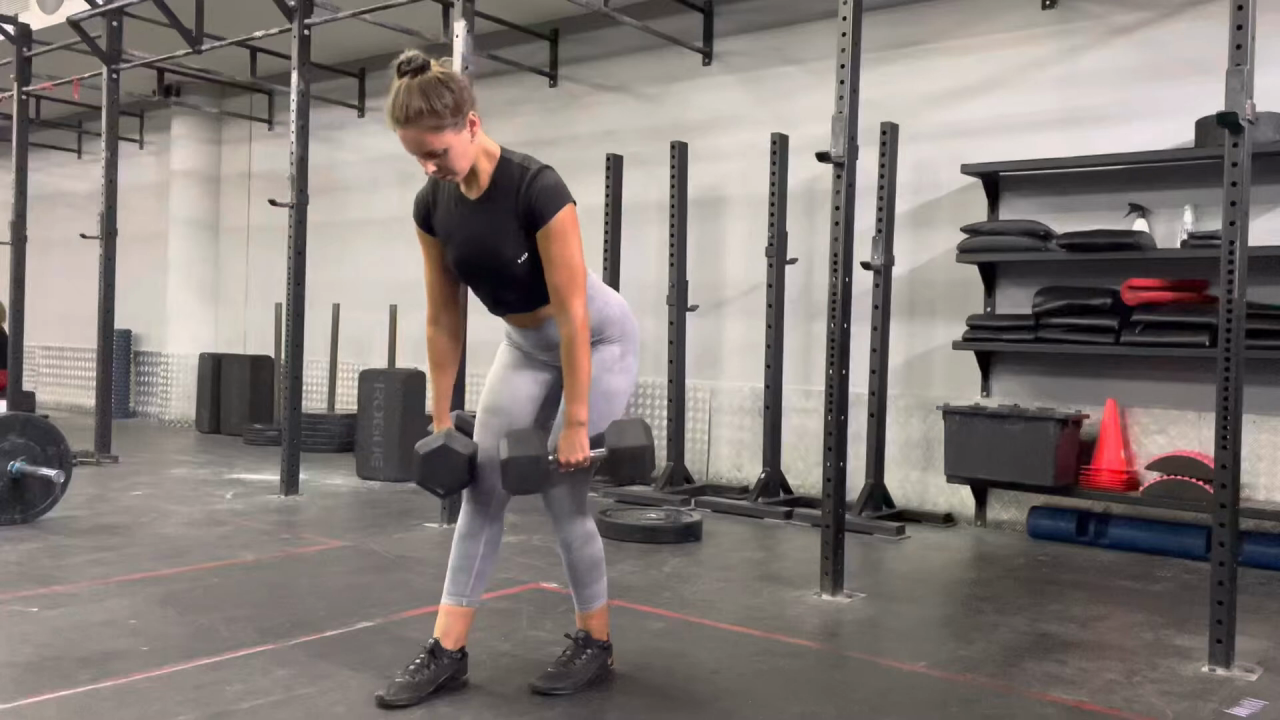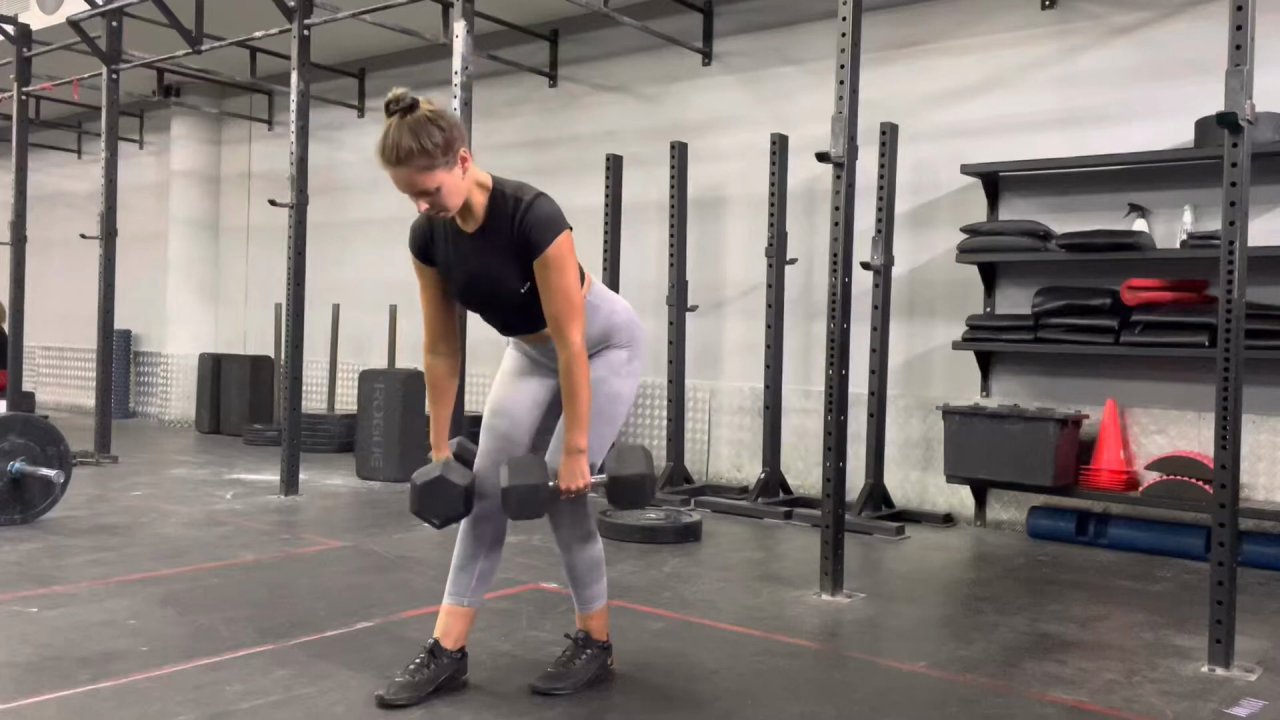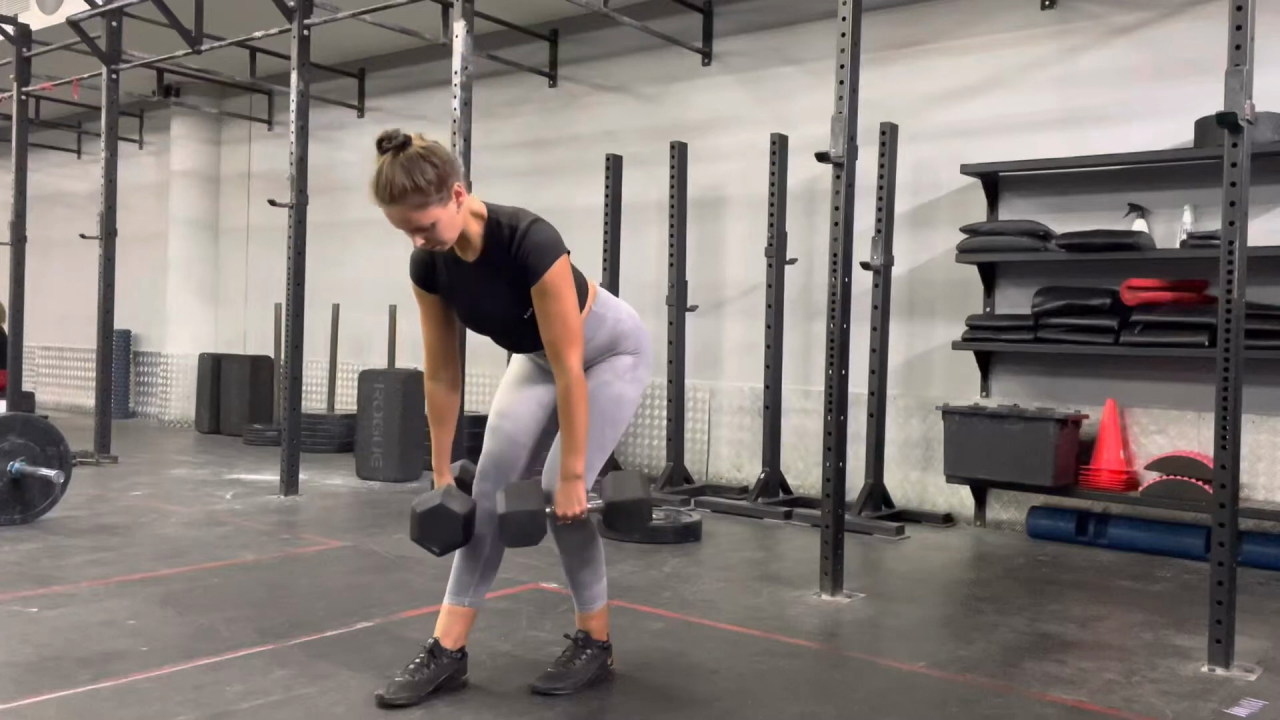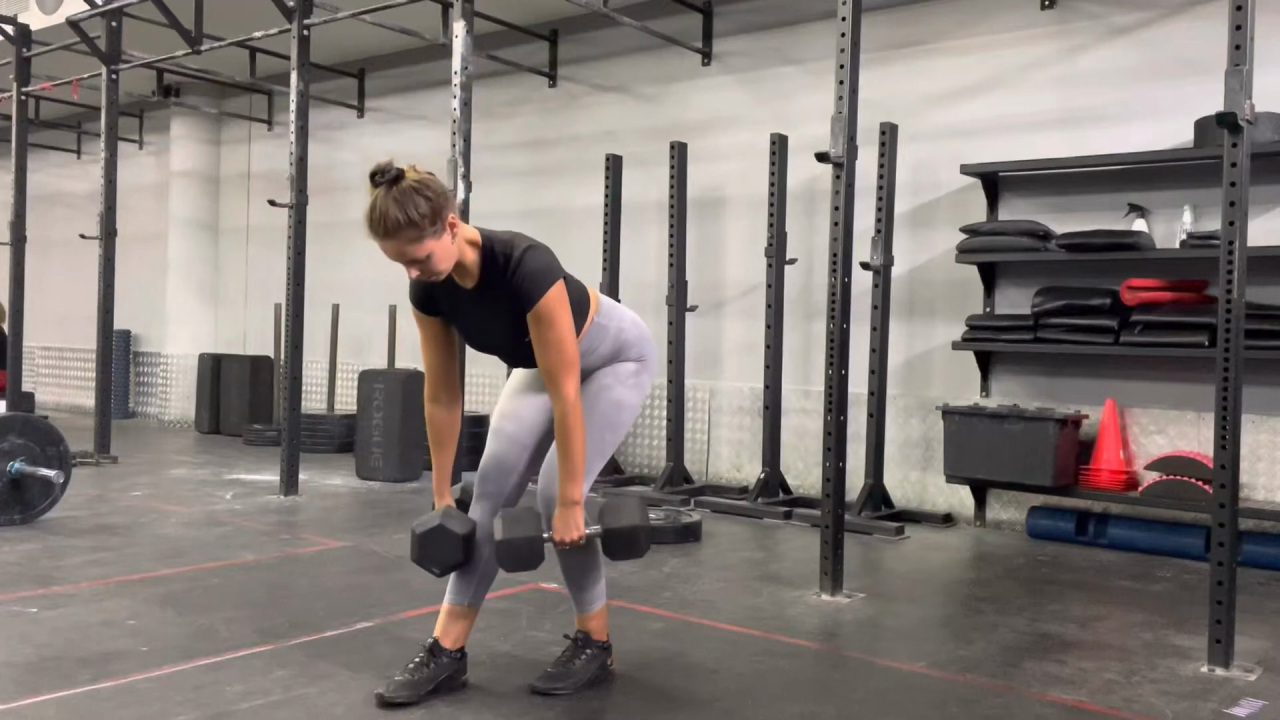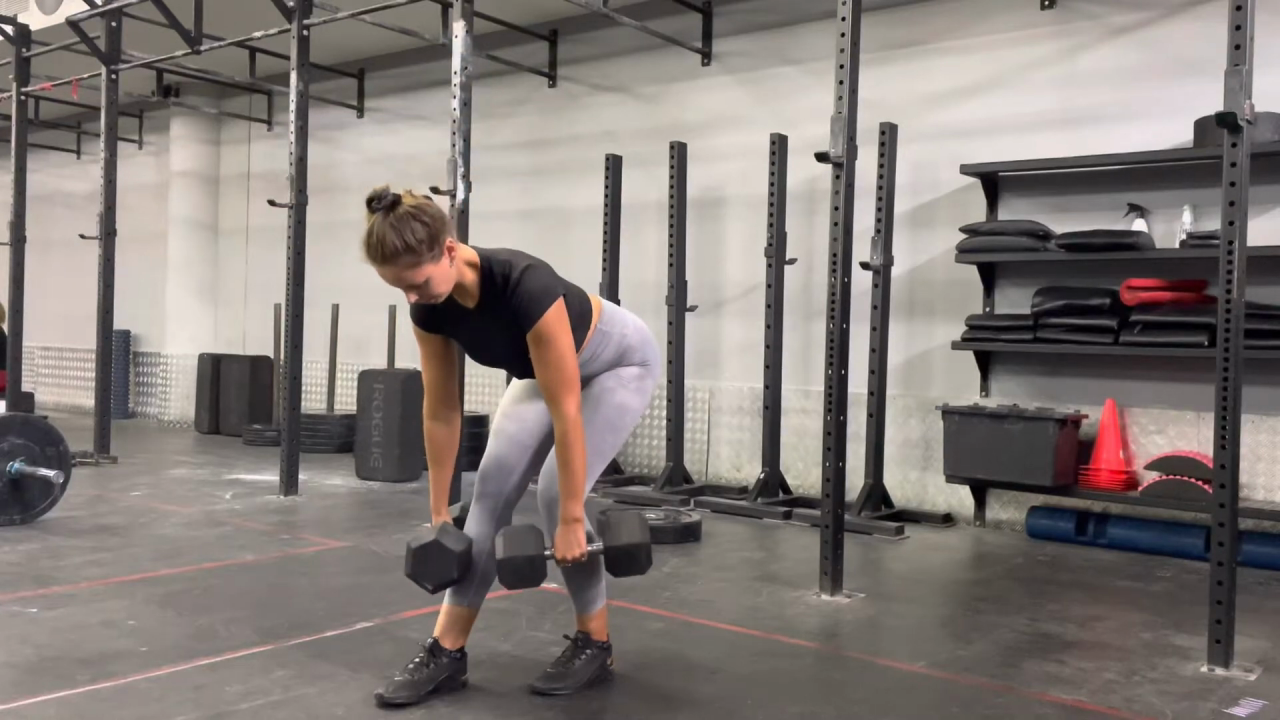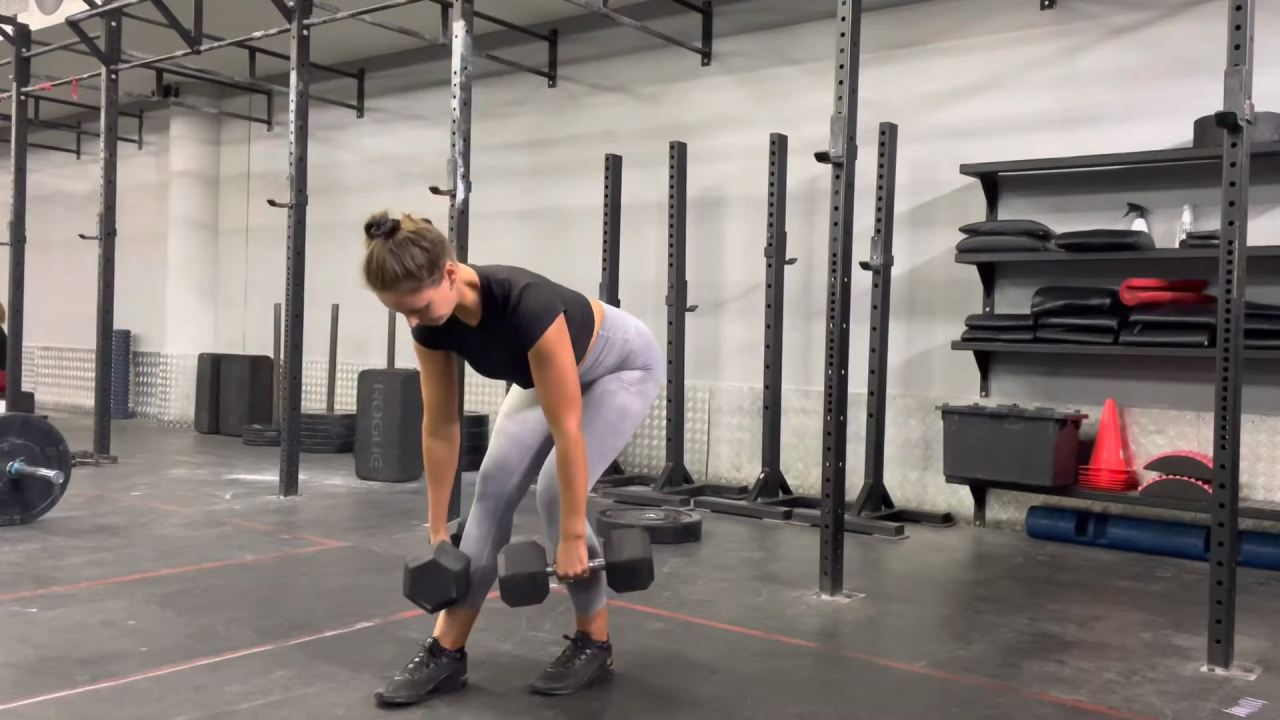
dt=0.3s
person 1, frame 1
left shoulder: (537, 188)
right shoulder: (432, 206)
left elbow: (572, 315)
right elbow: (443, 320)
left wrist: (576, 424)
right wrist: (441, 419)
left hip: (597, 338)
right hip: (524, 345)
left knee: (560, 488)
right knee: (482, 486)
left ankle: (596, 643)
right ankle: (447, 650)
person 1, frame 2
left shoulder: (532, 216)
right shoulder: (428, 236)
left elbow: (571, 341)
right elbow: (441, 348)
left wrist: (575, 449)
right wrist: (440, 446)
left hip: (603, 344)
right hip: (530, 353)
left knee: (561, 492)
right knee: (486, 488)
left ankle: (595, 642)
right ankle: (447, 650)
person 1, frame 3
left shoulder: (531, 241)
right shoulder: (429, 265)
left elbow: (570, 368)
right elbow: (442, 374)
left wrist: (573, 475)
right wrist: (441, 472)
left hip: (611, 351)
right hip: (535, 357)
left knee: (560, 495)
right knee: (488, 489)
left ankle: (595, 641)
right ankle: (447, 651)
person 1, frame 4
left shoulder: (526, 266)
right shoulder: (429, 289)
left elbow: (566, 395)
right elbow: (442, 396)
left wrist: (571, 501)
right wrist: (442, 494)
left hip: (615, 358)
right hip: (539, 364)
left knee: (553, 494)
right knee: (490, 489)
left ankle: (594, 642)
right ankle: (447, 651)
person 1, frame 5
left shoulder: (525, 286)
right shoulder: (431, 307)
left elbow: (566, 414)
right elbow: (441, 412)
left wrist: (571, 521)
right wrist: (439, 513)
left hip: (620, 363)
right hip: (542, 369)
left knee: (554, 492)
right knee: (491, 488)
left ankle: (595, 643)
right ankle: (447, 651)
person 1, frame 6
left shoulder: (526, 302)
right shoulder: (433, 323)
left elbow: (568, 431)
right elbow: (440, 428)
left wrist: (573, 537)
right wrist: (438, 530)
left hip: (622, 366)
right hip: (547, 373)
left knee: (554, 492)
right knee: (493, 486)
left ankle: (595, 644)
right ankle: (446, 651)
